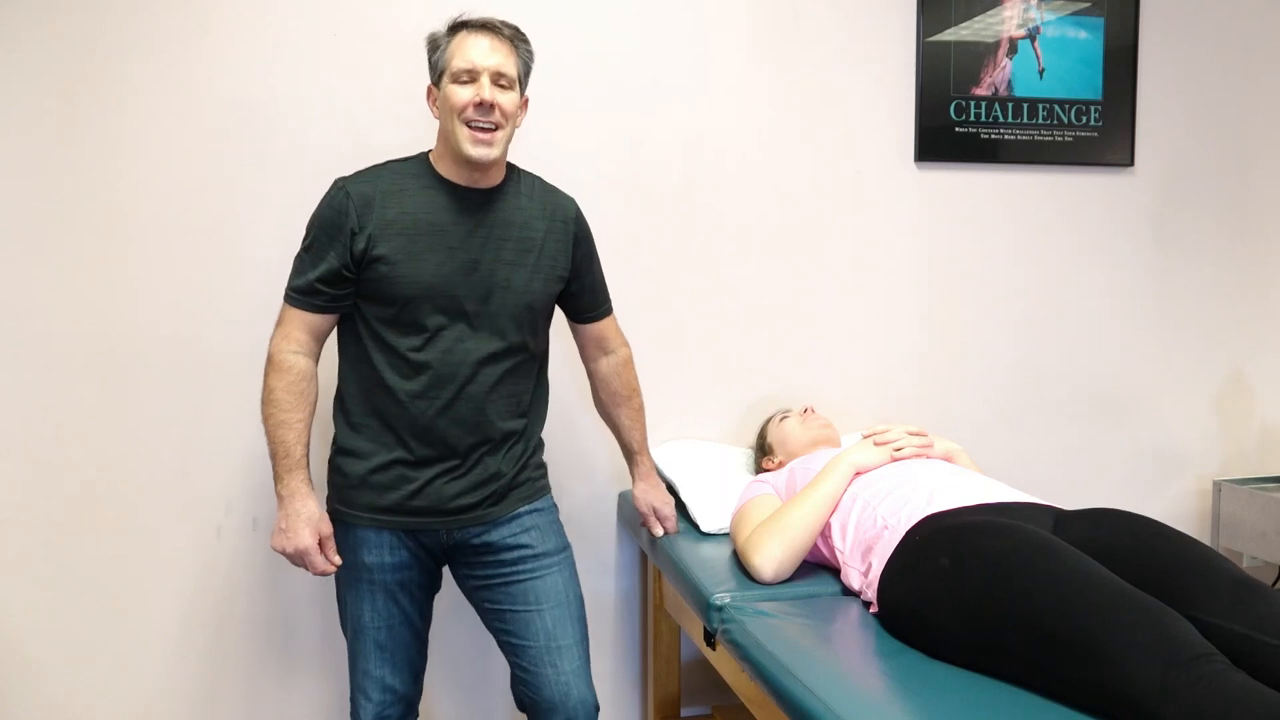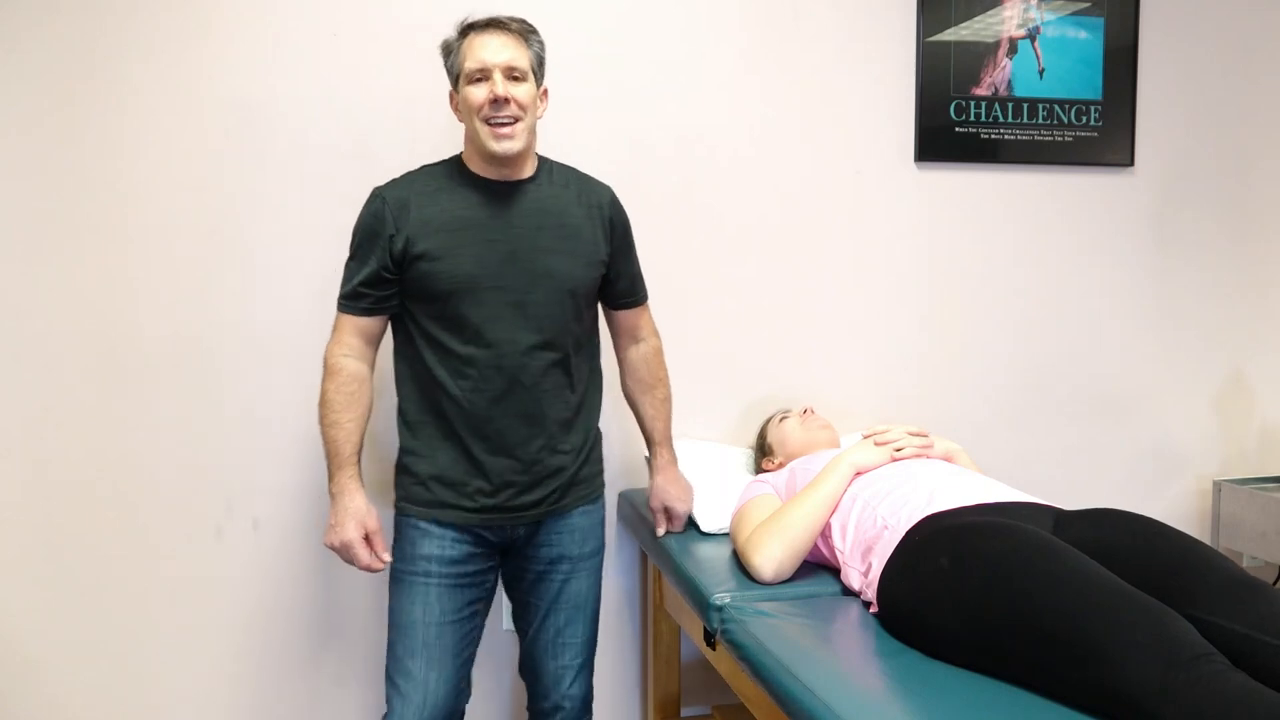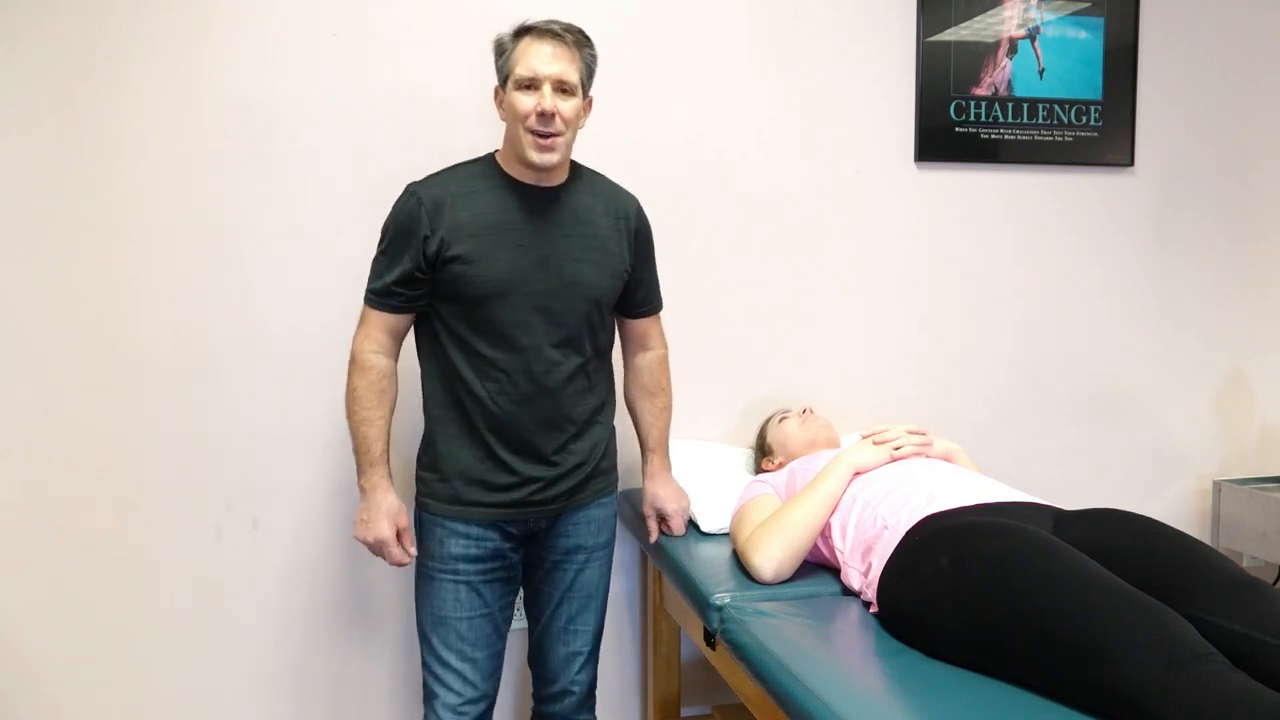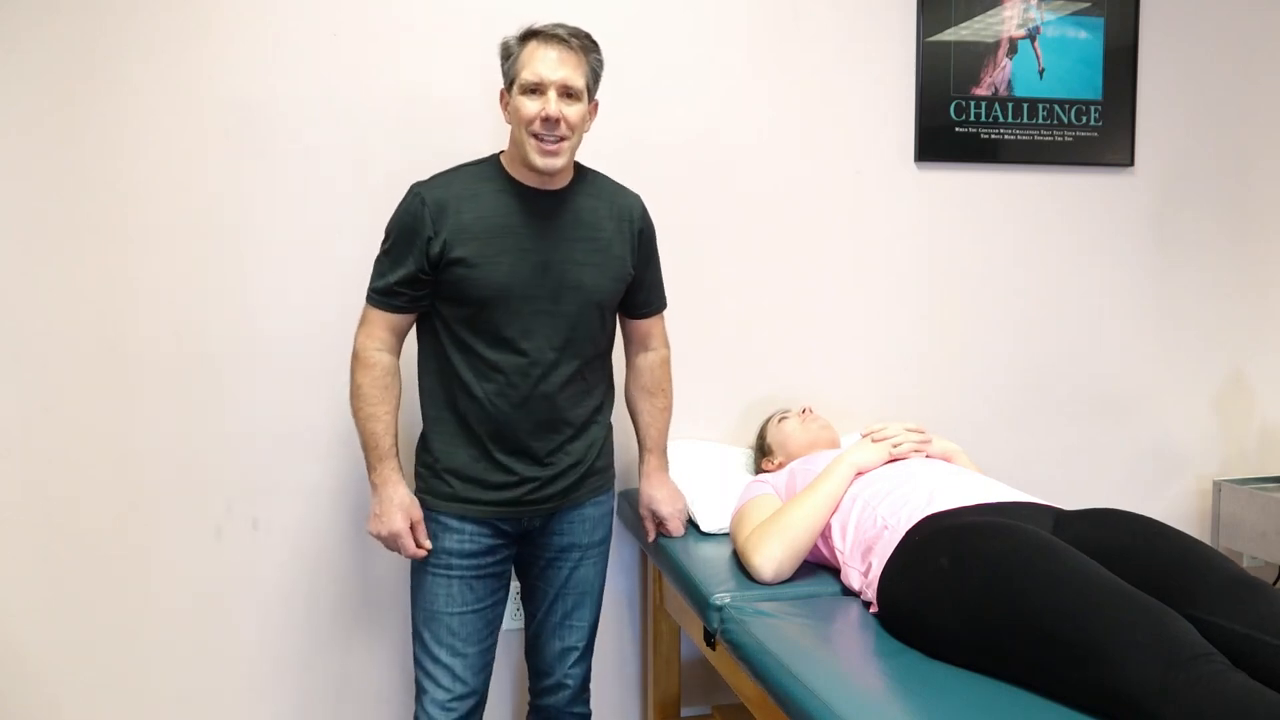
dt=0.4s
person 1, frame 1
left shoulder: (557, 217)
right shoulder: (358, 205)
left elbow: (605, 351)
right elbow: (294, 350)
left wrist: (642, 469)
right wrist: (294, 491)
left hip: (513, 508)
right hip: (378, 514)
person 1, frame 2
left shoulder: (593, 205)
right shoulder: (399, 208)
left elbow: (636, 339)
right elbow: (351, 352)
left wrist: (663, 461)
right wrist: (346, 488)
left hip: (567, 508)
right hip: (442, 511)
person 1, frame 3
left shoulder: (620, 214)
right shoulder: (431, 206)
left elbow: (644, 348)
right elbow: (374, 351)
left wrist: (656, 469)
right wrist: (375, 485)
left hip: (583, 503)
right hip: (463, 508)
person 1, frame 4
left shoulder: (624, 215)
right shoulder: (435, 206)
left elbow: (647, 348)
right elbow: (377, 348)
left wrist: (654, 470)
right wrist: (387, 481)
left hip: (579, 501)
right hip: (460, 505)
person 2, frame 1
left shoulder: (893, 452)
right shoulder: (773, 483)
right elbow: (767, 560)
left wrist: (949, 451)
right wrist: (848, 461)
right knee: (1172, 665)
person 2, frame 2
left shoulder: (895, 450)
right shoulder: (772, 483)
right elbow: (768, 560)
left wrist: (949, 451)
right wrist: (847, 461)
right knee: (1174, 666)
person 2, frame 3
left shoulder: (889, 452)
right shoulder: (772, 484)
right elbow: (767, 561)
left wrist: (948, 451)
right wrist: (847, 462)
right knee: (1172, 664)
person 2, frame 4
left shoulder: (894, 450)
right shoulder: (772, 484)
right elbow: (768, 560)
left wrist: (946, 451)
right wrist: (849, 461)
right knee: (1175, 666)
